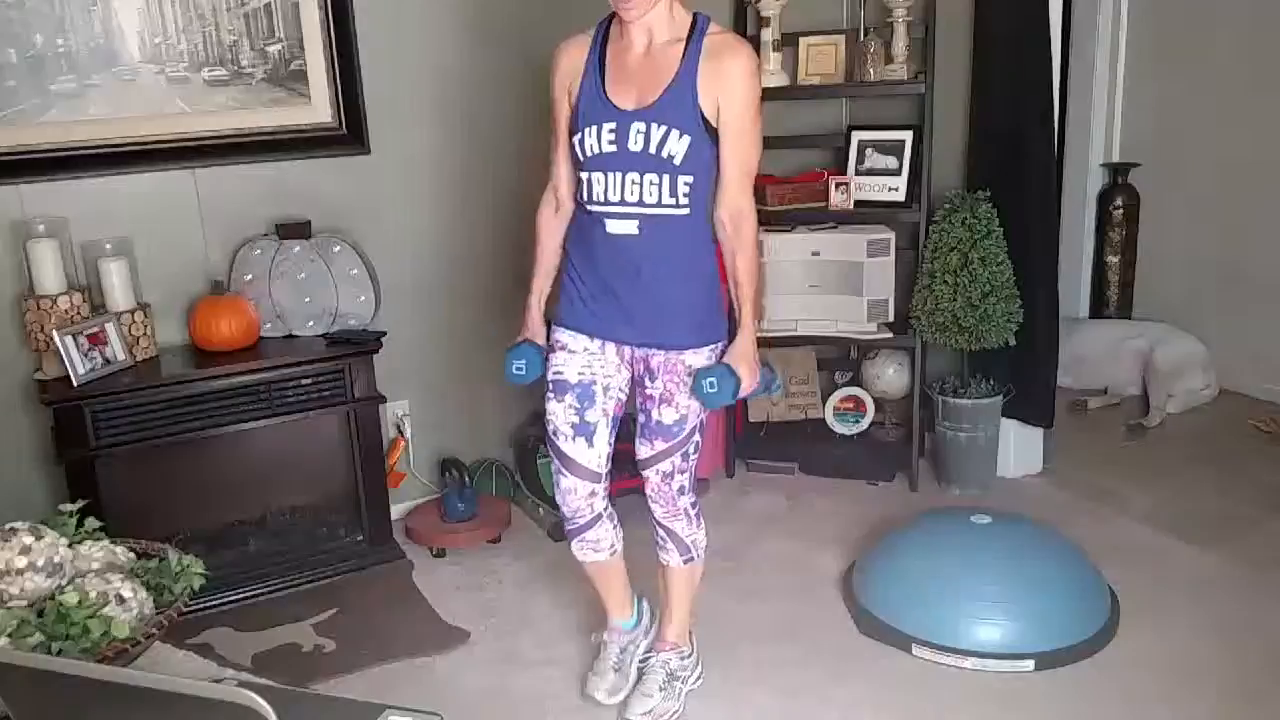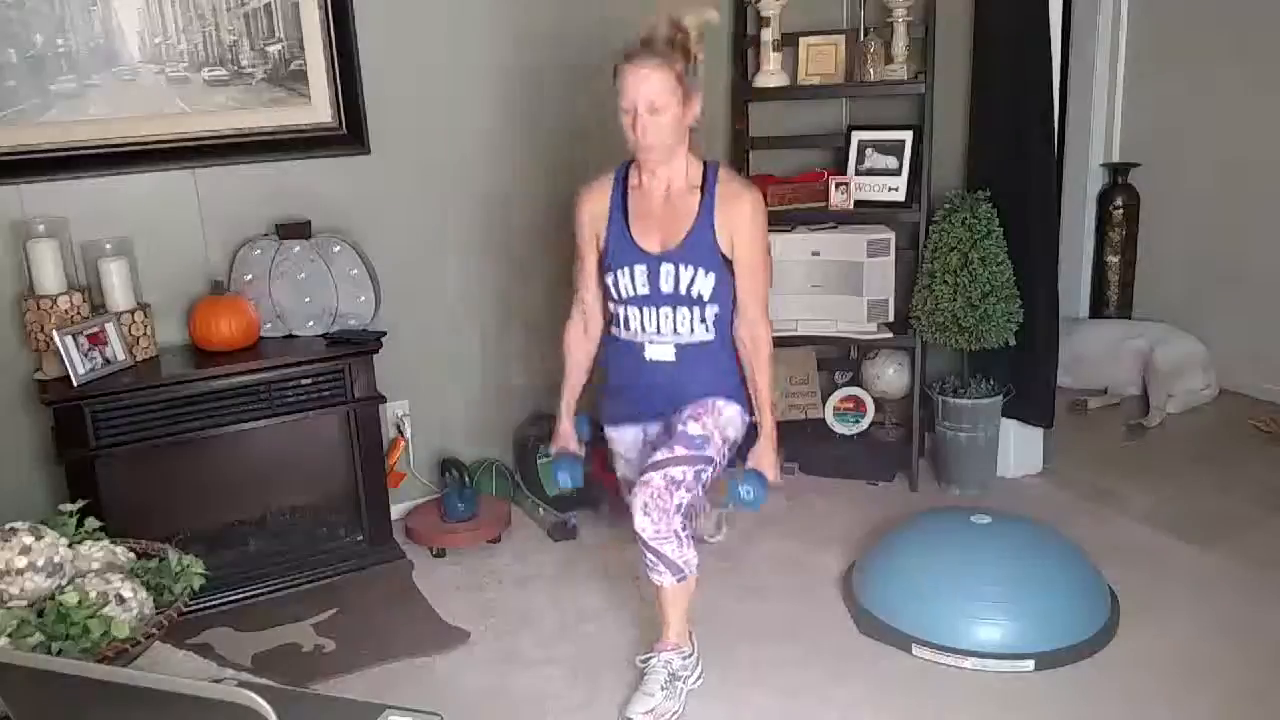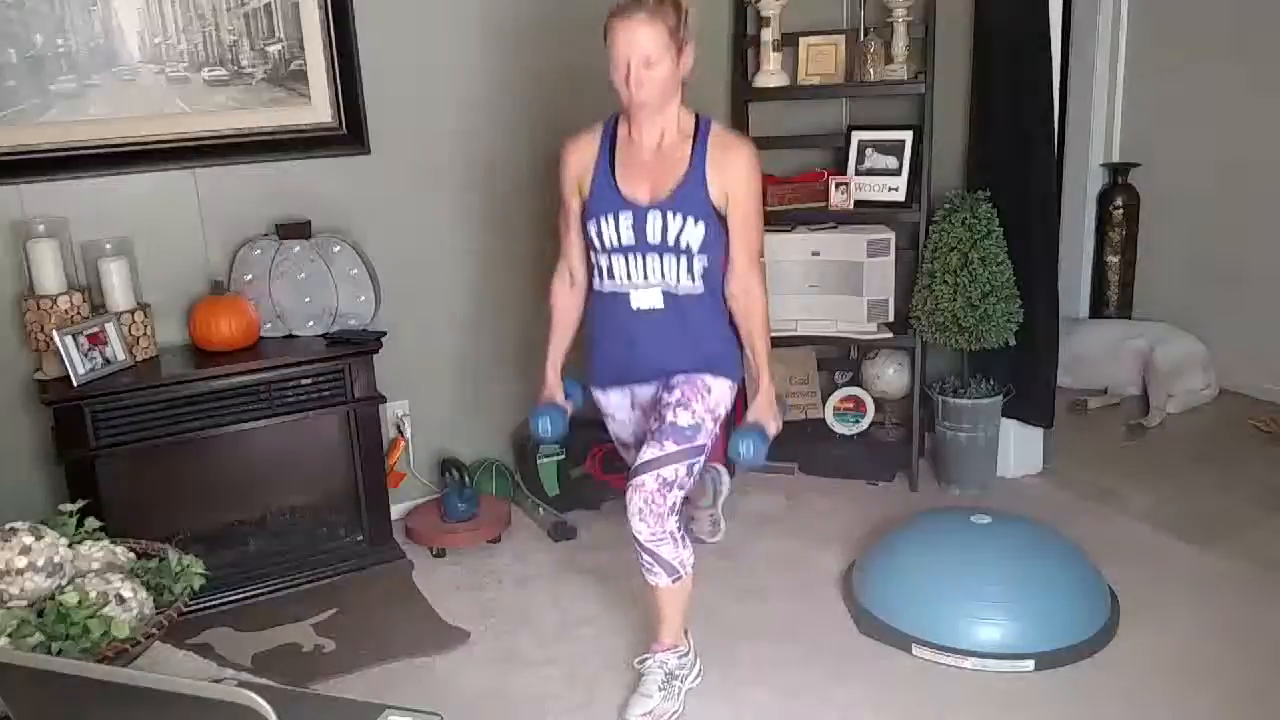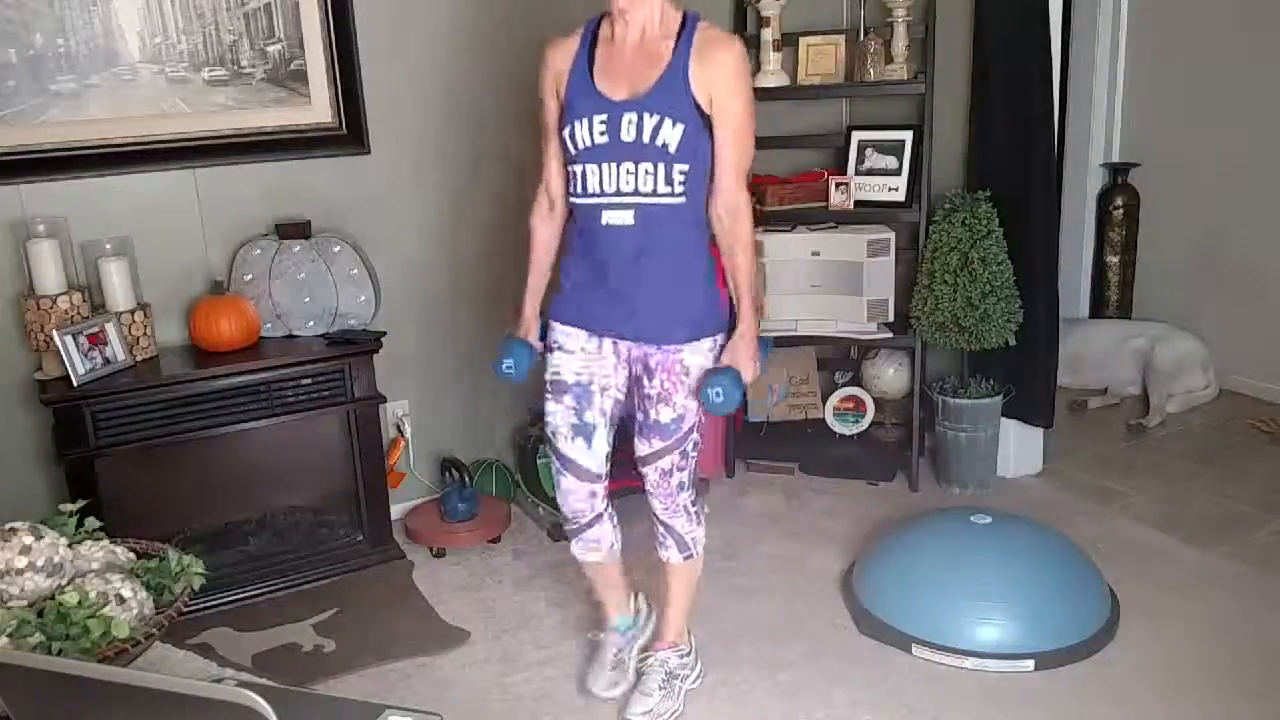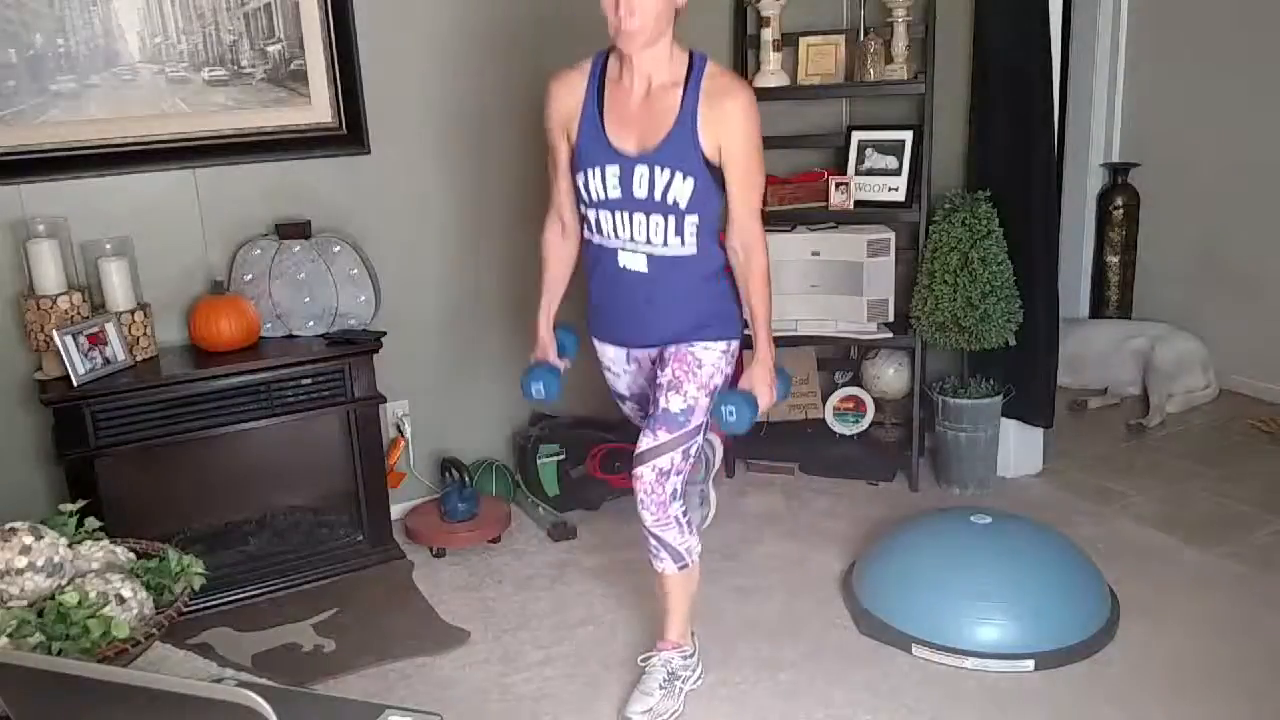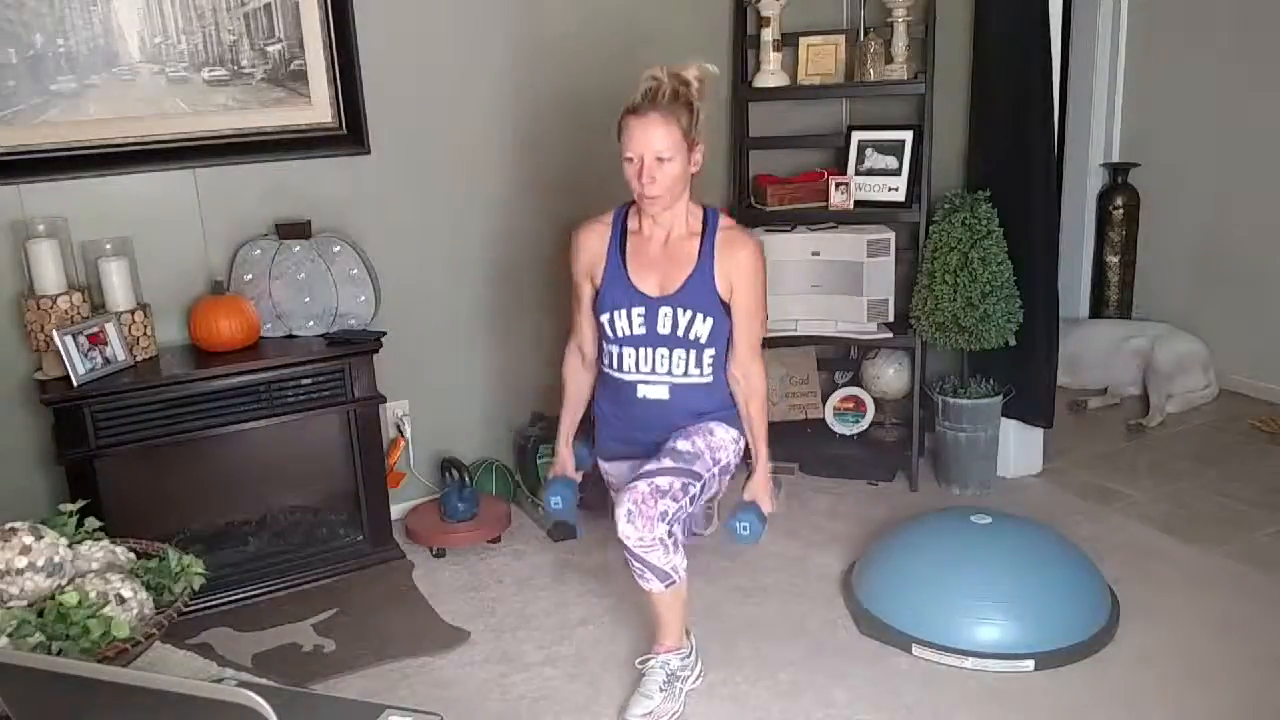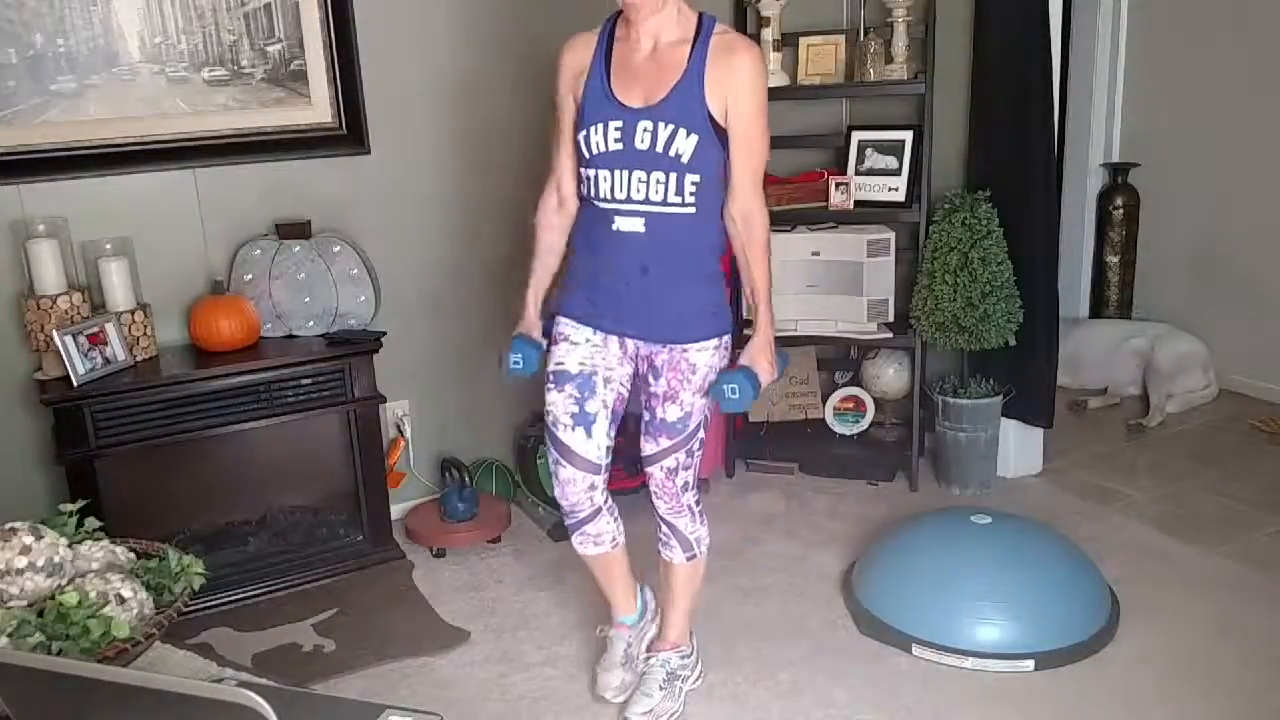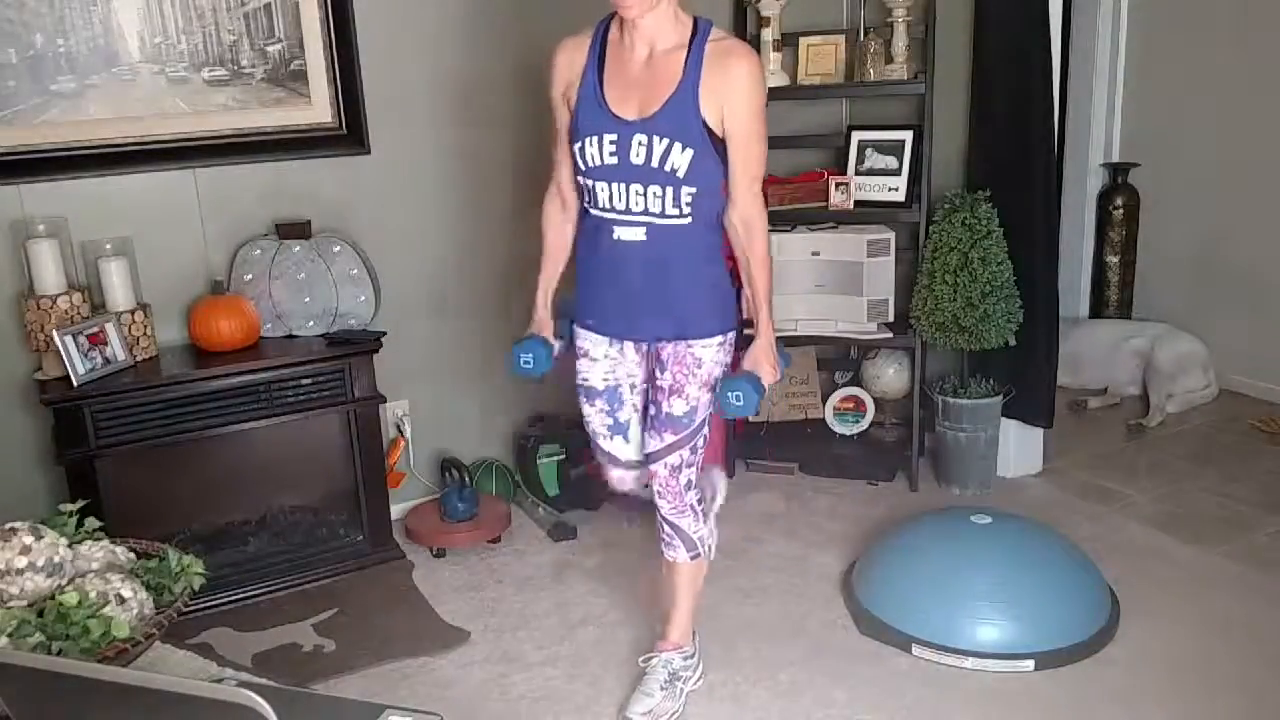
dt=0.2s
person 1, frame 1
left shoulder: (724, 60)
right shoulder: (575, 58)
left elbow: (734, 208)
right elbow: (560, 196)
left wrist: (748, 332)
right wrist: (534, 305)
left hip: (681, 323)
right hip: (586, 316)
left knee: (667, 485)
right knee: (574, 487)
left ankle: (674, 649)
right ankle: (624, 619)
person 1, frame 2
left shoulder: (733, 204)
right shoulder: (600, 203)
left elbow: (752, 327)
right elbow: (586, 316)
left wrist: (767, 433)
right wrist: (565, 416)
left hip: (710, 395)
right hip: (629, 407)
left knee: (655, 502)
right knee: (654, 494)
left ankle: (676, 652)
right ankle: (692, 479)
person 1, frame 3
left shoulder: (726, 157)
right shoulder: (582, 157)
left elbow: (744, 282)
right elbow: (571, 276)
left wrist: (763, 387)
right wrist: (551, 371)
left hip: (698, 367)
right hip: (615, 367)
left knee: (649, 501)
right knee: (654, 480)
left ankle: (673, 654)
right ankle: (699, 480)
person 1, frame 4
right shoulder: (564, 57)
left elbow: (729, 203)
right elbow: (553, 198)
left wrist: (747, 329)
right wrist: (527, 310)
left hip: (678, 321)
right hip: (582, 318)
left knee: (667, 483)
right knee: (575, 487)
left ankle: (673, 650)
right ankle: (621, 618)
person 1, frame 5
left shoulder: (722, 100)
right shoulder: (570, 92)
left elbow: (745, 236)
right elbow: (563, 221)
left wrist: (762, 352)
right wrist: (543, 324)
left hip: (698, 329)
right hip: (615, 328)
left knee: (655, 482)
right knee: (663, 456)
left ankle: (676, 649)
right ankle: (699, 455)
person 1, frame 6
left shoulder: (732, 249)
right shoulder: (594, 241)
left elbow: (745, 365)
right elbow: (583, 351)
left wrist: (761, 465)
right wrist: (564, 442)
left hip: (705, 425)
right hip: (621, 435)
left knee: (641, 517)
right knee: (646, 514)
left ankle: (673, 655)
right ankle: (689, 503)
person 1, frame 7
left shoulder: (731, 60)
left elbow: (745, 205)
right elbow: (563, 193)
left wrist: (762, 328)
right wrist: (532, 302)
left hip: (686, 325)
right hip: (589, 315)
left knee: (670, 483)
right knee: (573, 484)
left ankle: (675, 647)
right ankle: (628, 613)
person 1, frame 8
left shoulder: (727, 65)
right shoulder: (574, 59)
left elbow: (745, 211)
right elbow: (565, 195)
left wrist: (764, 331)
right wrist: (542, 300)
left hip: (693, 320)
right hip: (602, 317)
left knee: (672, 482)
right knee: (622, 473)
left ankle: (677, 650)
right ankle: (699, 480)
